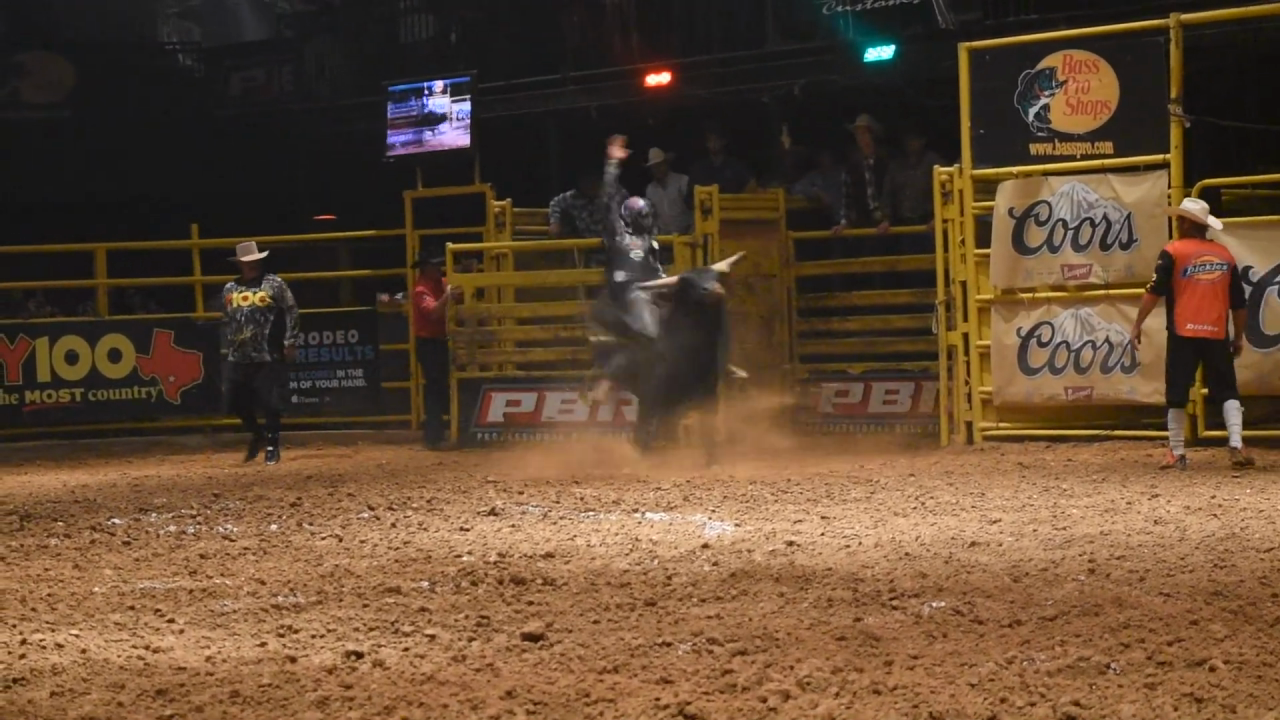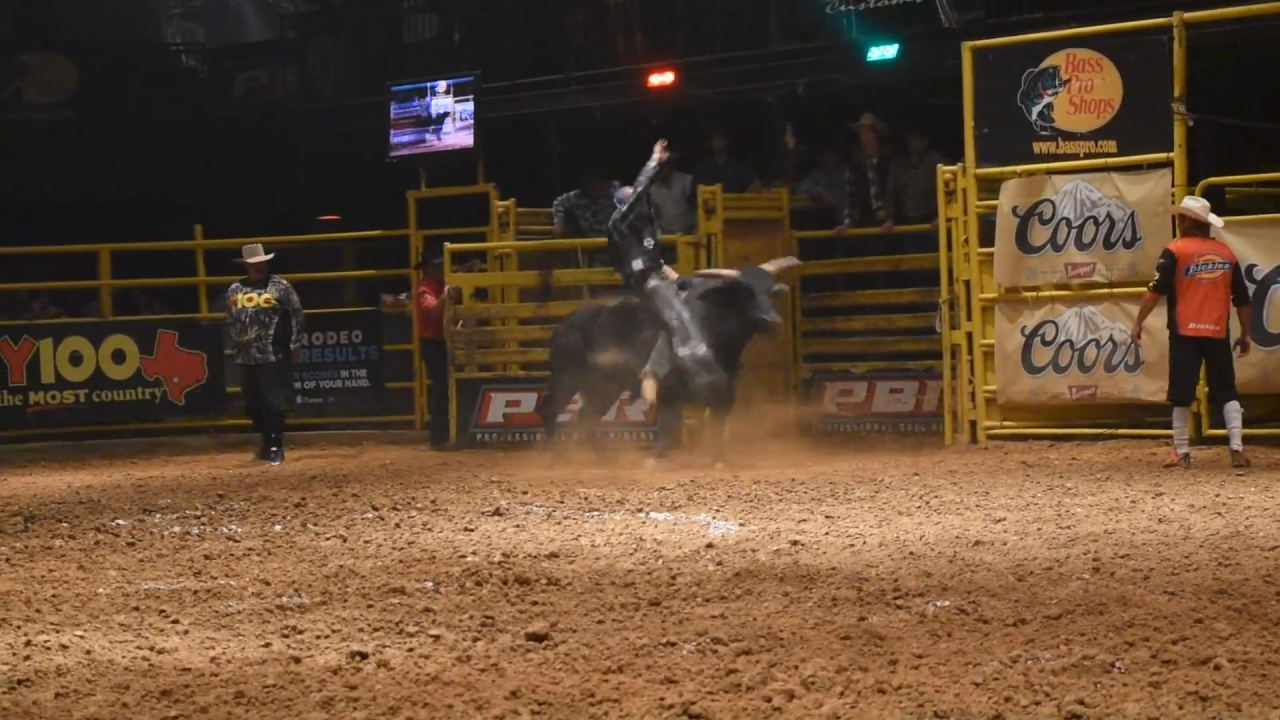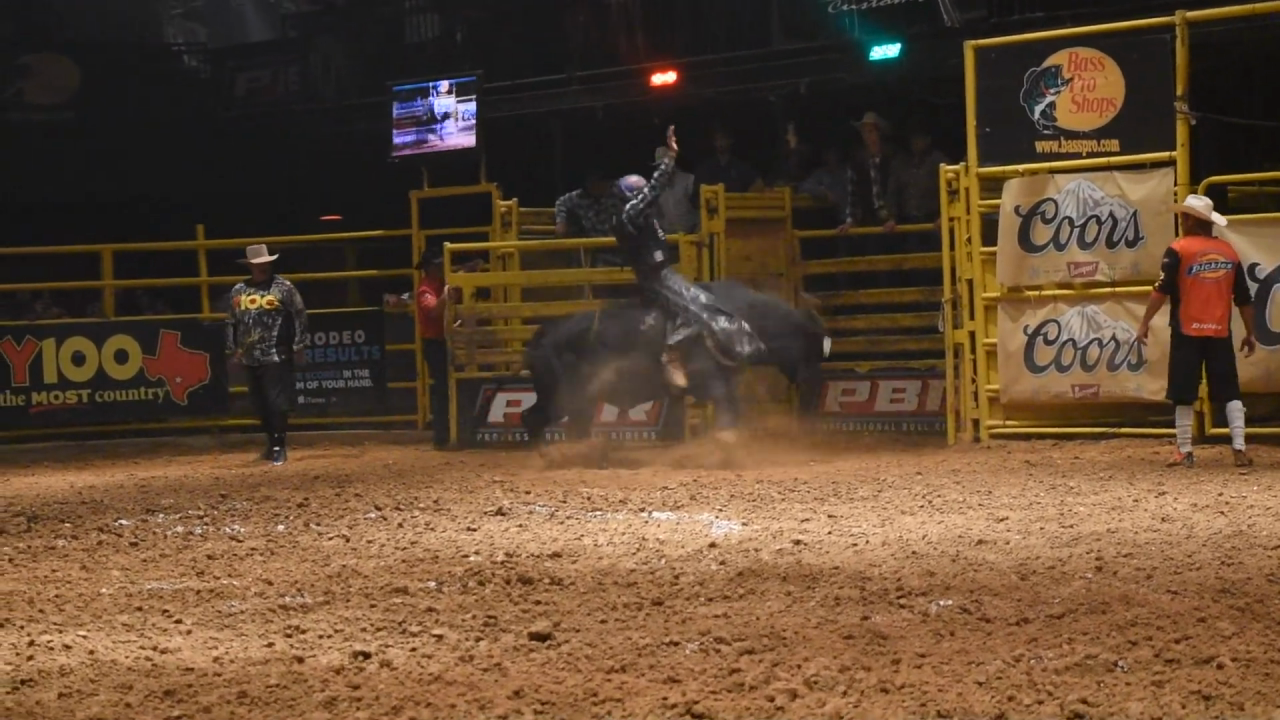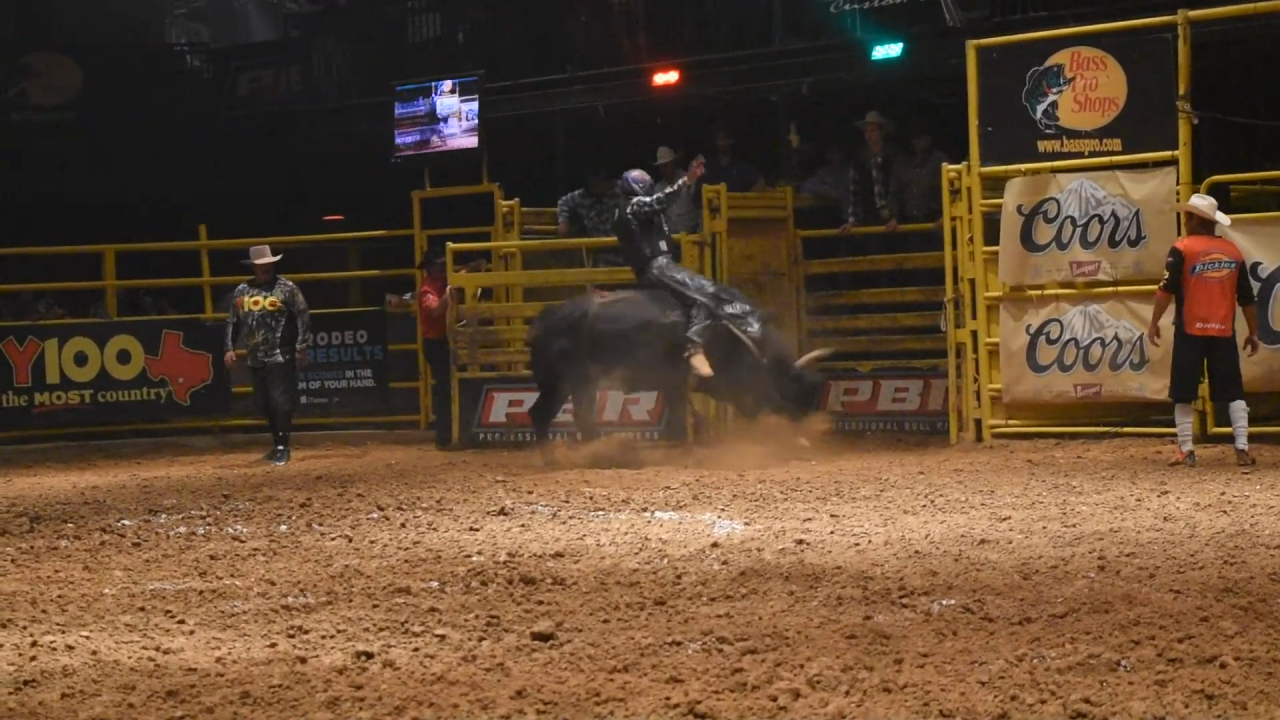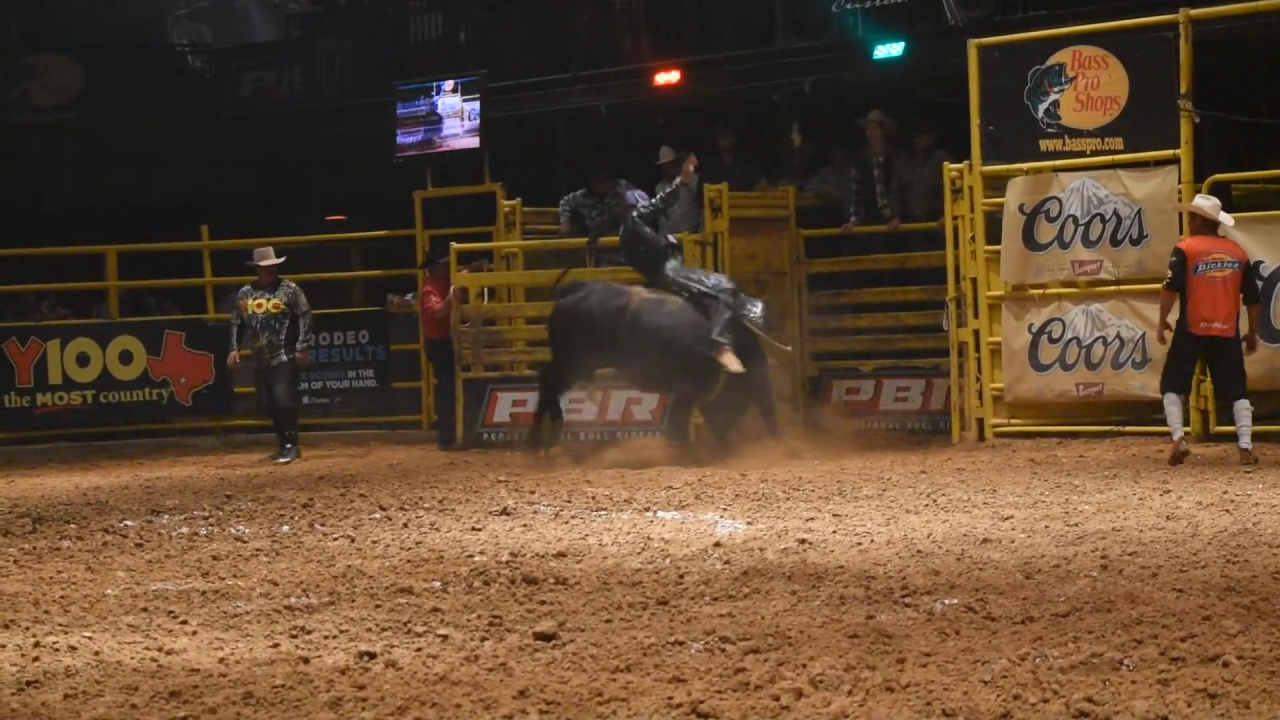
dt=0.1s
person 1, frame 1
left shoulder: (1173, 251)
right shoulder: (1225, 254)
left elbow: (1154, 291)
right elbow: (1238, 301)
left wrist: (1137, 325)
right wrist: (1239, 336)
left hip: (1183, 334)
right hip: (1217, 335)
left knee: (1177, 396)
right knee: (1227, 392)
left ankle: (1176, 454)
right ankle: (1236, 447)
person 1, frame 2
left shoulder: (1175, 250)
right shoulder: (1226, 252)
left elbow: (1157, 290)
right elbow: (1241, 298)
left wrist: (1139, 322)
right wrist: (1245, 333)
left hip: (1185, 332)
right hip: (1218, 333)
left knee: (1181, 393)
right knee: (1227, 392)
left ankle: (1181, 452)
right ankle: (1236, 450)
person 1, frame 3
left shoulder: (1179, 249)
right shoulder: (1229, 251)
left elbow: (1162, 289)
right elbow: (1243, 298)
left wrist: (1145, 322)
right wrist: (1250, 333)
left hip: (1187, 332)
right hip: (1220, 332)
left knee: (1183, 392)
right knee: (1230, 391)
left ankle: (1184, 451)
right ankle: (1239, 450)
person 1, frame 4
left shoulder: (1182, 248)
right shoulder: (1233, 251)
left elbow: (1167, 289)
right elbow: (1247, 298)
left wrist: (1154, 323)
right wrist: (1252, 333)
left hip: (1189, 330)
right hip: (1223, 332)
left knee: (1183, 392)
right knee: (1233, 391)
left ankle: (1186, 450)
right ankle: (1243, 449)
person 1, frame 5
left shoulder: (1185, 248)
right shoulder: (1237, 251)
left elbow: (1171, 288)
right elbow: (1253, 297)
left wrist: (1162, 321)
right wrist: (1252, 333)
left hip: (1192, 329)
right hip: (1227, 331)
left knee: (1172, 383)
right knee: (1237, 390)
left ankle: (1178, 439)
right ankle: (1246, 448)
person 2, frame 1
left shoulder: (650, 243)
right shoulder: (617, 234)
left elbow: (658, 273)
right elbow: (609, 198)
right wrist: (613, 162)
left hip: (650, 292)
right hip: (627, 293)
right knee: (646, 334)
right ankle: (607, 379)
person 2, frame 2
left shoulder: (643, 223)
right shoulder: (619, 223)
right elbow: (639, 192)
left wrist: (669, 272)
right wrist: (654, 161)
left hip: (659, 281)
right hip: (647, 285)
right knee: (681, 325)
right ankle: (650, 376)
person 2, frame 3
left shoulder: (639, 218)
right shoulder: (631, 212)
right elbow: (653, 189)
right wrist: (670, 156)
left hip: (663, 276)
right hip: (659, 278)
right knee: (697, 308)
right ankle: (672, 356)
person 2, frame 4
left shoulder: (623, 216)
right shoulder: (636, 206)
right elbow: (660, 201)
right wrist: (687, 180)
left hip: (657, 268)
right hip: (659, 268)
right knee: (706, 295)
right ankle: (695, 351)
person 2, frame 5
left shoulder: (628, 234)
right shoulder: (635, 219)
right elbow: (659, 203)
right wrist: (683, 179)
left hip: (661, 281)
right hip: (669, 272)
right knee: (724, 291)
right ankle: (723, 348)
person 3, frame 1
left shoulder: (274, 284)
right shoulder: (229, 289)
left elbow: (291, 312)
right elbow: (226, 322)
left wrist: (290, 342)
right wrist: (228, 350)
left hip: (267, 355)
right hip: (238, 356)
left knee: (270, 403)
right knee: (234, 400)
left ankle: (272, 448)
right ankle: (258, 436)
person 3, frame 2
left shoulder: (280, 286)
right shoulder: (234, 290)
left elbow: (296, 315)
right elbow: (231, 322)
left wrist: (295, 345)
right wrist: (235, 350)
left hip: (273, 356)
right hip: (246, 358)
left knee: (275, 403)
right knee: (252, 405)
left ankle: (276, 448)
right ankle: (267, 443)
person 3, frame 3
left shoulder: (283, 287)
right shoulder: (238, 290)
left elbow: (299, 316)
right elbow: (231, 323)
left wrist: (299, 347)
right wrist: (233, 350)
left hip: (276, 356)
right hip: (250, 358)
left knee: (277, 403)
right knee: (260, 405)
left ankle: (279, 448)
right ankle: (273, 444)
person 3, frame 4
left shoulder: (286, 288)
right shoulder: (241, 291)
left elbow: (302, 316)
right elbow: (232, 322)
left wrist: (302, 346)
right wrist: (229, 348)
left hip: (281, 356)
right hip: (255, 358)
left knee: (281, 401)
right knee: (266, 404)
left ankle: (283, 448)
right ankle: (279, 446)
person 3, frame 5
left shoulder: (289, 289)
right shoulder: (245, 293)
left elbow: (305, 317)
right elbow: (236, 323)
left wrist: (302, 347)
right wrist: (234, 348)
left hip: (284, 356)
right hip: (260, 360)
left knee: (283, 399)
right knee: (269, 405)
left ankle: (290, 445)
right ankle: (285, 446)
person 4, frame 1
left shoulder: (436, 284)
right shoulder: (421, 290)
left elbow: (447, 282)
right elbow: (432, 311)
right wrist: (447, 299)
left hip: (438, 343)
right hip: (429, 345)
left knee: (439, 390)
right knee: (436, 391)
left ankle: (434, 437)
right ankle: (433, 439)
person 4, frame 2
left shoulder: (441, 284)
right shoulder: (425, 290)
left elbow: (456, 285)
right elbow: (433, 311)
right wrist: (445, 299)
left hip: (443, 343)
right hip: (433, 345)
left knee: (443, 390)
right knee: (441, 390)
left ankle: (442, 437)
right ankle: (439, 439)
person 4, frame 3
left shoulder: (442, 283)
right shoulder: (426, 290)
right elbow: (433, 310)
left wrist: (469, 270)
right wrist: (445, 299)
left hip: (445, 343)
right hip: (435, 345)
left knee: (445, 389)
right knee: (442, 390)
left ankle: (444, 436)
right ankle: (441, 439)
person 4, frame 4
left shoulder: (444, 283)
right shoulder: (427, 290)
right elbow: (434, 311)
left wrist: (471, 269)
right wrist: (447, 298)
left hip: (446, 342)
right hip: (436, 345)
left knee: (446, 389)
right knee: (444, 390)
right ankle: (443, 439)
person 4, frame 5
left shoulder: (446, 282)
right shoulder: (430, 290)
right elbow: (437, 312)
left wrist: (473, 269)
right wrist: (451, 299)
left hip: (448, 342)
right hip: (438, 345)
left knee: (450, 388)
right knee: (446, 390)
right ankle: (446, 439)
